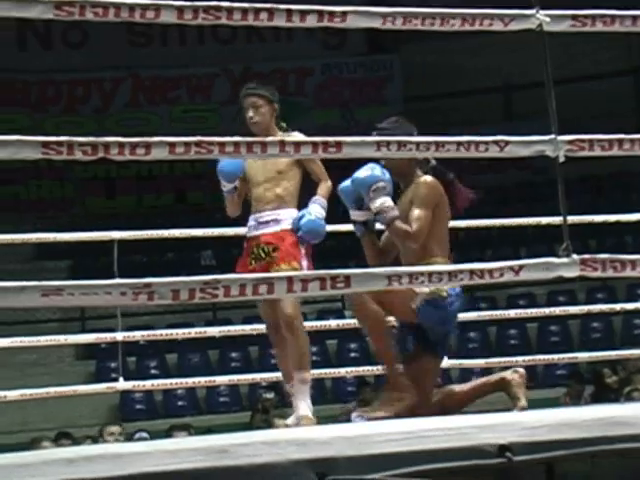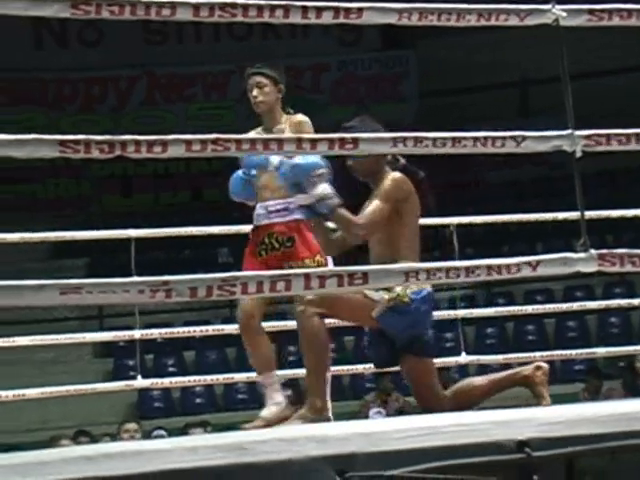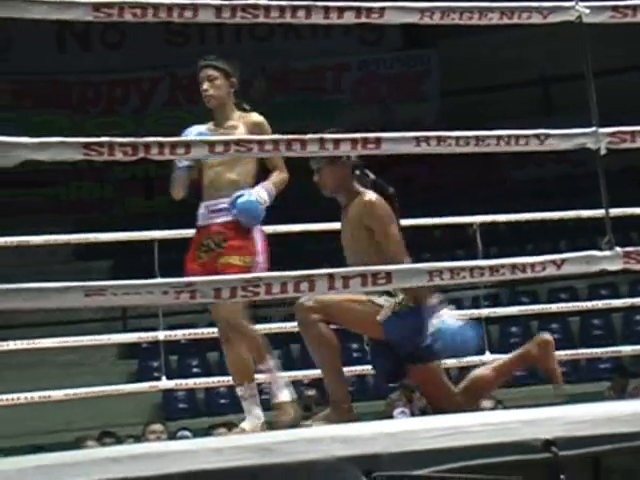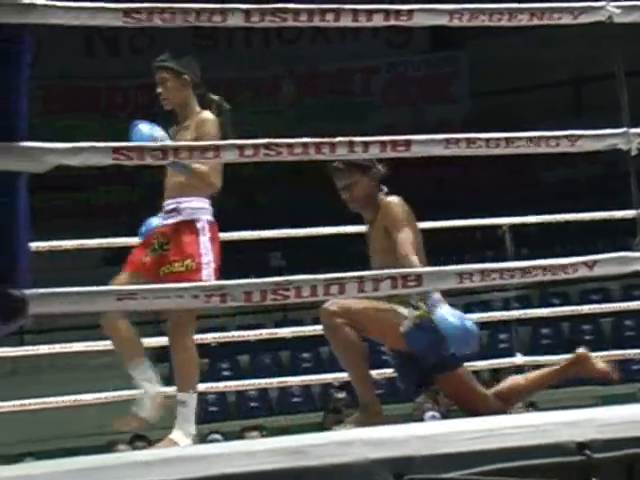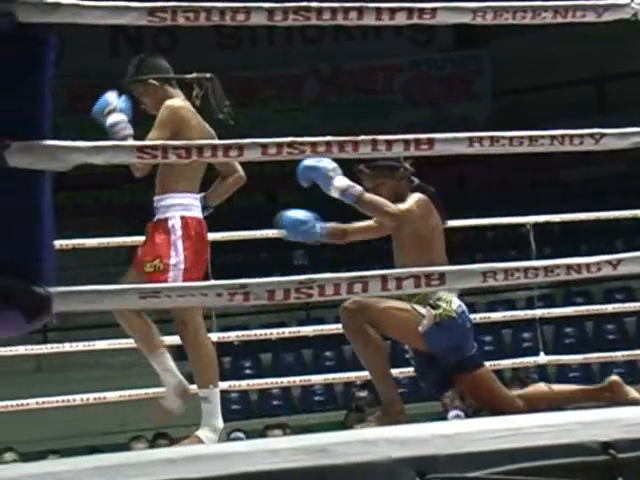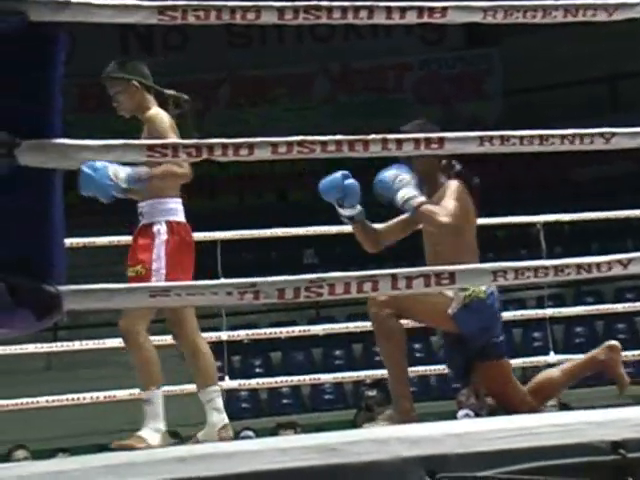
dt=0.5s
person 1, frame 1
left shoulder: (295, 142)
right shoulder: (245, 157)
left elbow: (325, 181)
right elbow: (233, 210)
left wrist: (317, 207)
right wrist: (228, 185)
left hip: (288, 232)
right hip: (255, 240)
left knee: (289, 313)
right knee: (274, 328)
left ankle: (304, 404)
right ankle: (298, 409)
person 1, frame 2
left shoulder: (298, 123)
right shoulder: (250, 140)
left elbow: (316, 174)
left wrist: (278, 162)
right wrist: (241, 188)
left hip: (296, 225)
right hip: (263, 231)
left knee: (309, 320)
right knee: (247, 316)
left ankle: (320, 404)
right ankle: (275, 400)
person 1, frame 3
left shoulder: (254, 123)
right shoulder: (199, 133)
left elbow: (282, 173)
right elbow: (177, 193)
left wrist: (262, 193)
right wrist: (184, 161)
left hip: (241, 228)
right hip: (206, 233)
left knee: (232, 317)
right knee: (226, 328)
left ankle: (281, 387)
right ankle: (252, 415)
person 1, frame 4
left shoulder: (207, 120)
right shoulder: (179, 128)
left elbow: (211, 181)
left hip: (194, 230)
right hip: (167, 231)
left knee: (180, 328)
right knee: (109, 308)
left ankle: (185, 430)
right ankle: (150, 391)
person 1, frame 5
left shoulder: (174, 109)
right shoulder: (199, 124)
left elbow: (140, 166)
right elbow: (236, 176)
left wrist: (115, 121)
left hip: (177, 226)
right hip: (171, 226)
left knee: (189, 325)
right knee: (124, 305)
left ankle: (210, 427)
right ankle: (173, 381)
person 1, frame 6
left shoulder: (156, 119)
right shoulder: (153, 124)
left elbow: (182, 171)
left wrist: (126, 174)
right wrist: (118, 187)
left hip: (162, 232)
right hip: (160, 233)
left knee: (132, 326)
right knee: (187, 333)
left ankle: (153, 428)
right ankle: (217, 421)
person 2, frame 1
left shoulder: (427, 186)
right shoulder: (405, 197)
left elbow: (414, 239)
right elbow: (379, 261)
left wrist: (383, 207)
right wrist: (363, 220)
left hip: (437, 293)
right hip: (419, 300)
left knee: (358, 290)
right knee: (425, 402)
left ankle: (398, 384)
person 2, frame 2
left shoulder: (395, 183)
right shoulder: (379, 195)
left elbow: (360, 230)
right elbow: (333, 246)
left wrist: (326, 198)
right wrist: (317, 204)
left hip: (404, 300)
right hip: (401, 303)
left knee: (311, 302)
right knee: (438, 404)
left ankle: (315, 406)
right ankle: (524, 375)
person 2, frame 3
left shoulder: (368, 205)
right shoulder: (349, 211)
left elbow: (401, 263)
left wrist: (436, 308)
left hip: (398, 308)
right hip: (386, 310)
left knee: (308, 309)
right knee: (455, 402)
left ankle: (339, 408)
right ankle: (531, 352)
person 2, frame 4
left shoulder: (393, 208)
right shoulder: (372, 223)
left elbow: (412, 263)
left wrist: (437, 306)
left hip: (417, 318)
right hip: (412, 327)
left knee: (333, 313)
right knee: (490, 406)
left ankle: (370, 411)
right ankle: (572, 365)
person 2, frame 5
left shoulder: (418, 204)
right shoulder: (399, 222)
left elbow: (393, 214)
right elbow: (350, 231)
left wrist: (341, 186)
right wrist: (318, 229)
left hip: (440, 317)
right hip: (437, 324)
left knee: (353, 311)
right knee: (514, 406)
left ankle: (392, 409)
right ankle: (604, 391)
person 2, frame 6
left shoulder: (453, 189)
right shoulder: (426, 203)
left elbow: (443, 225)
right elbow: (373, 243)
left wrist: (408, 198)
right wrist: (351, 212)
left hip: (470, 299)
right hip: (464, 306)
left knee: (382, 304)
right knee: (522, 403)
left ankle: (402, 410)
right ankle: (599, 359)
